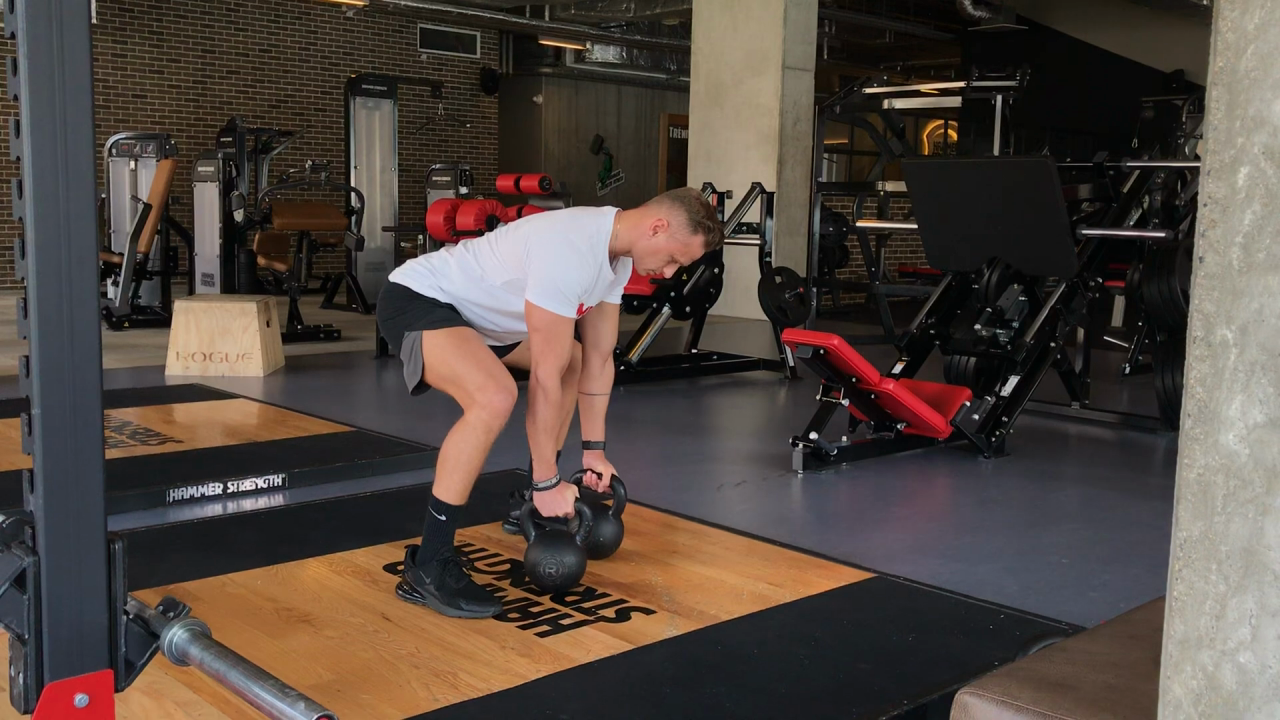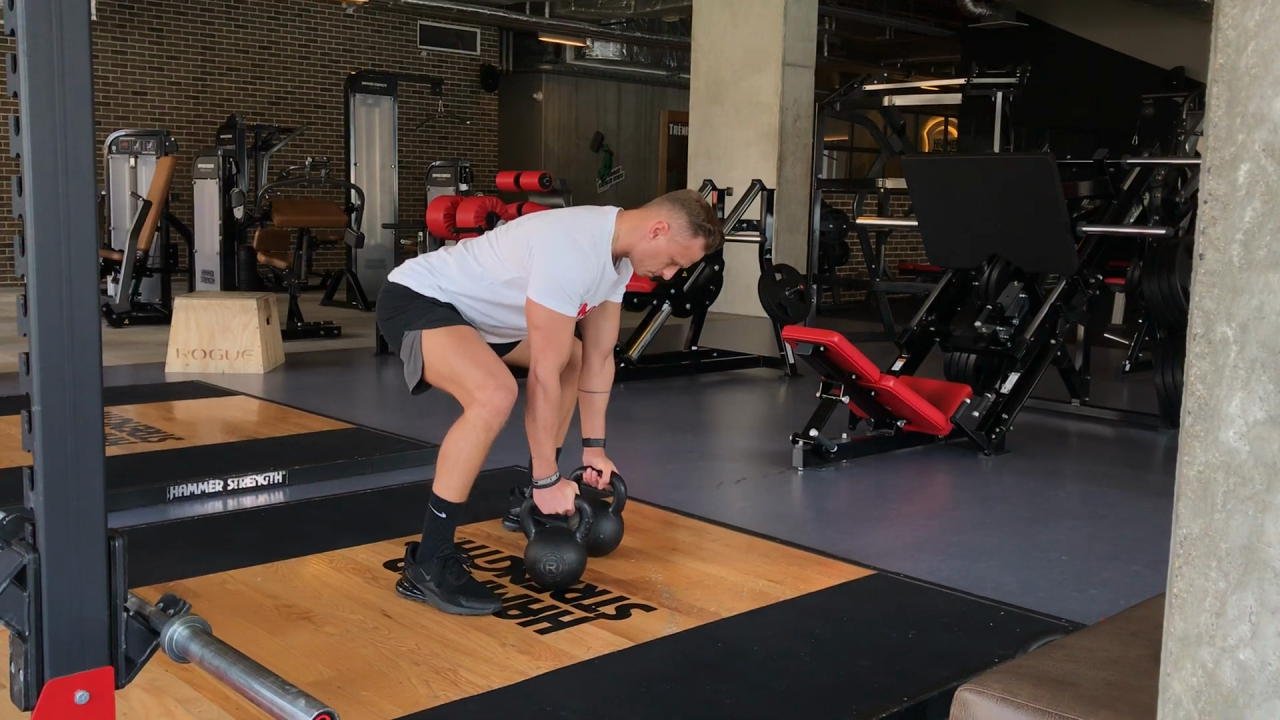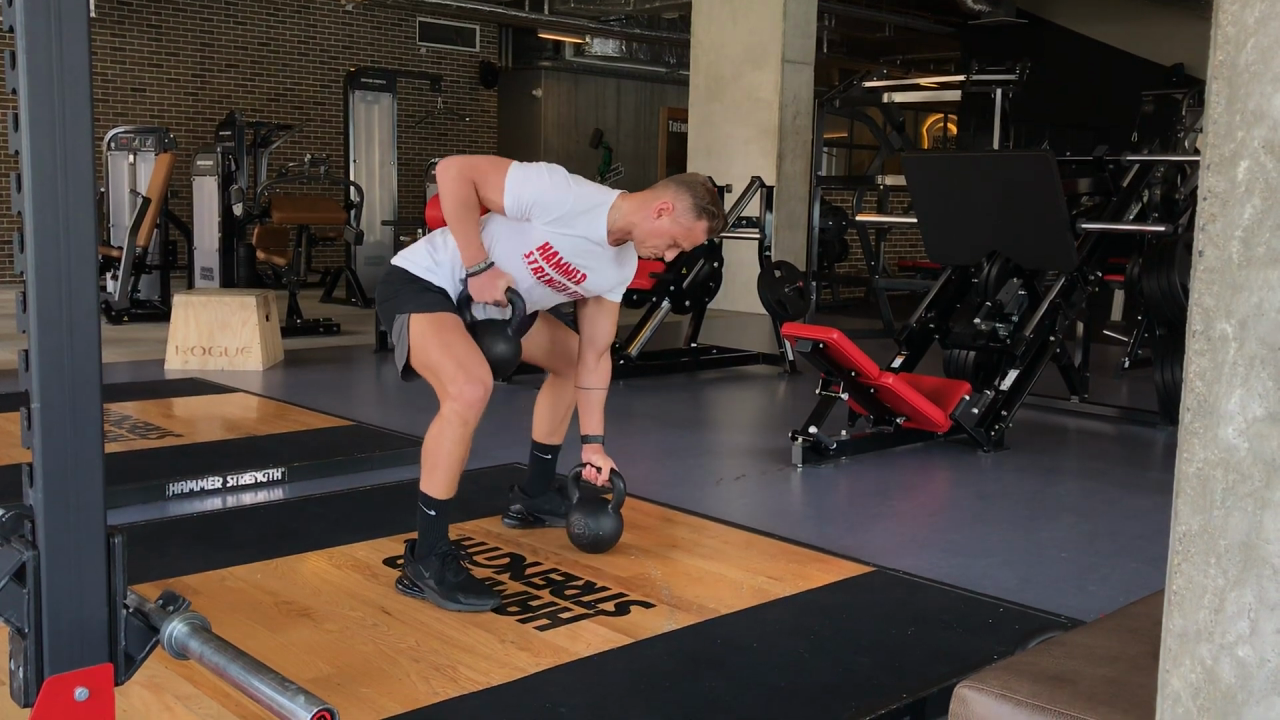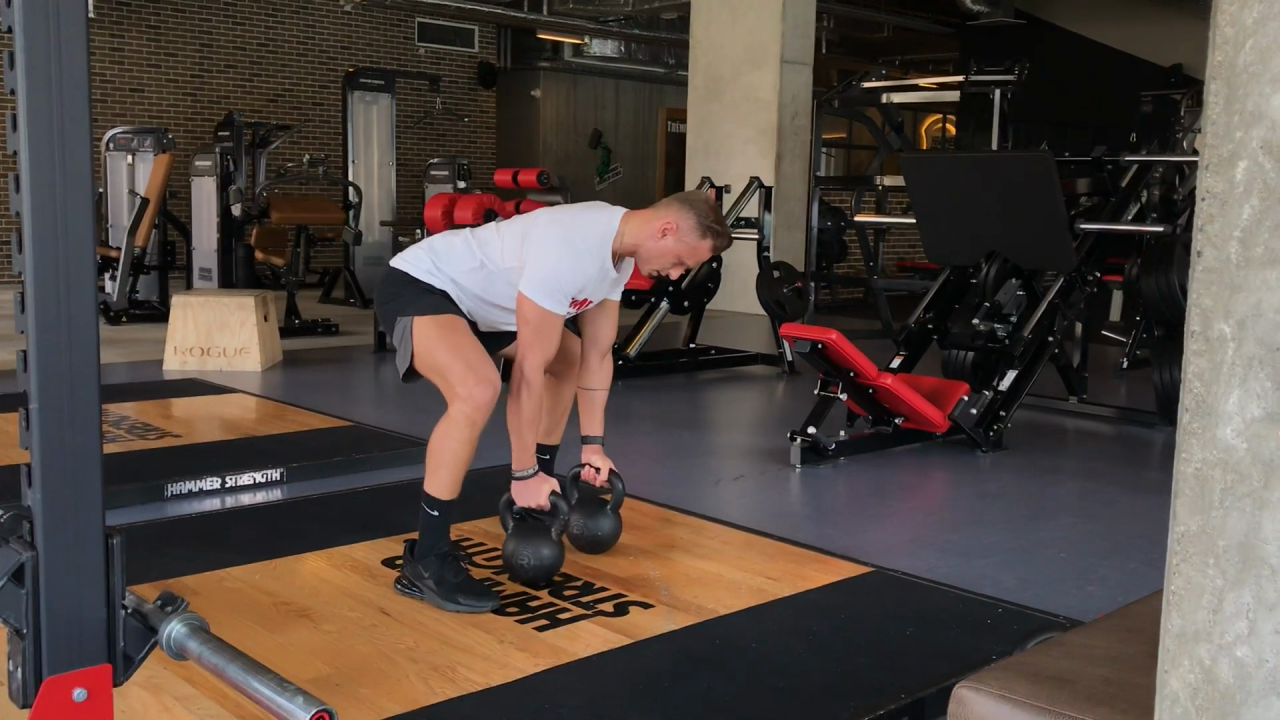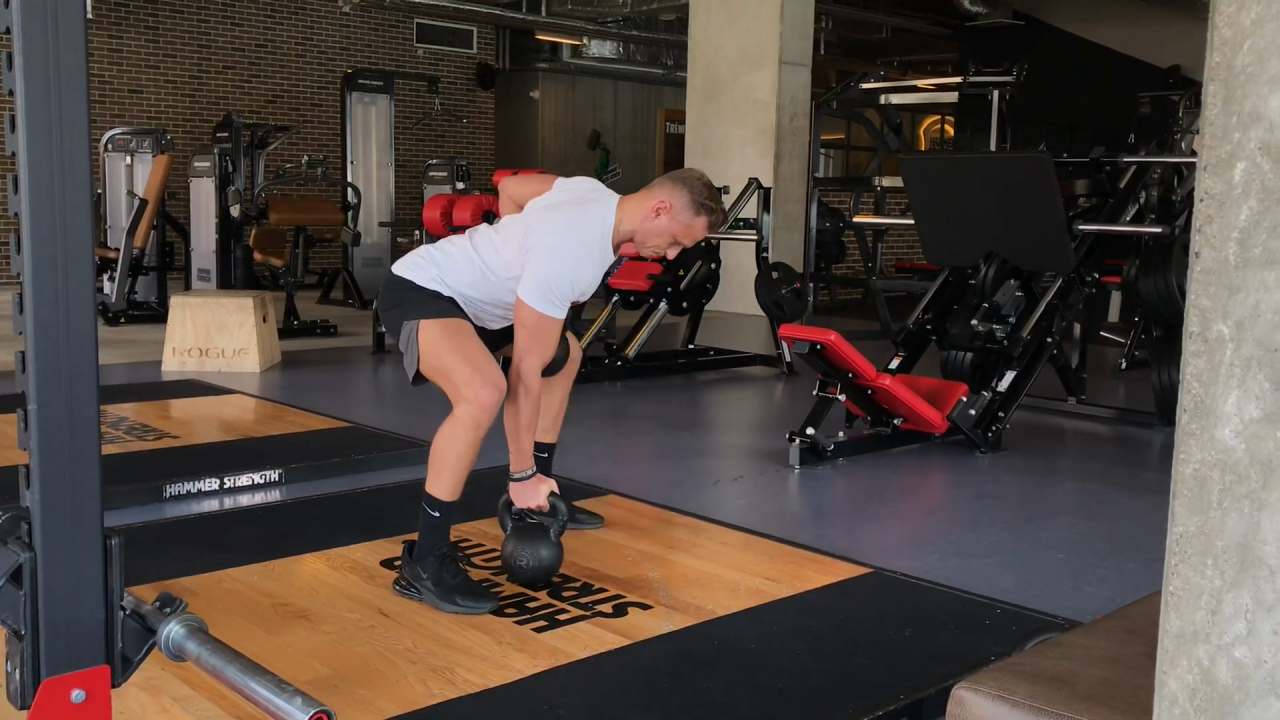
dt=1s
person 1, frame 1
left shoulder: (617, 252)
right shoulder: (571, 251)
left elbow: (597, 358)
right elbow: (545, 378)
left wrist: (594, 450)
right wrist: (548, 482)
left hip: (471, 306)
right hip: (417, 297)
left knee: (573, 359)
right knee: (494, 397)
left ankle: (530, 502)
right ankle: (428, 566)
person 1, frame 2
left shoulder: (617, 253)
right shoulder: (573, 250)
left elbow: (598, 356)
right elbow: (545, 375)
left wrist: (595, 447)
right wrist: (548, 479)
left hip: (473, 304)
right hip: (417, 296)
left knee: (574, 358)
right knee: (494, 394)
left ankle: (529, 500)
right ankle: (429, 564)
person 1, frame 3
left shoulder: (621, 264)
right shoulder: (561, 194)
left elbow: (594, 355)
right elbow: (453, 169)
left wrist: (593, 443)
right wrist: (479, 268)
right hip: (422, 281)
left knee: (570, 359)
right knee: (470, 389)
left ankle: (534, 496)
right ankle: (427, 561)
person 1, frame 4
left shoulder: (619, 249)
right shoulder: (570, 249)
left elbow: (596, 354)
right elbow: (530, 369)
left wrist: (592, 445)
right wrist: (524, 473)
left hip: (471, 293)
right hip: (417, 284)
left knee: (570, 358)
right knee: (477, 390)
left ankle: (541, 496)
right ankle: (427, 560)
person 1, frame 5
left shoulder: (598, 196)
right shoulder: (571, 251)
left elbow: (509, 187)
right elbow: (527, 369)
right wrist: (522, 475)
left hip: (466, 286)
right hip: (420, 288)
left knee: (565, 354)
right knee: (483, 393)
left ankle: (540, 496)
right ankle: (425, 562)
